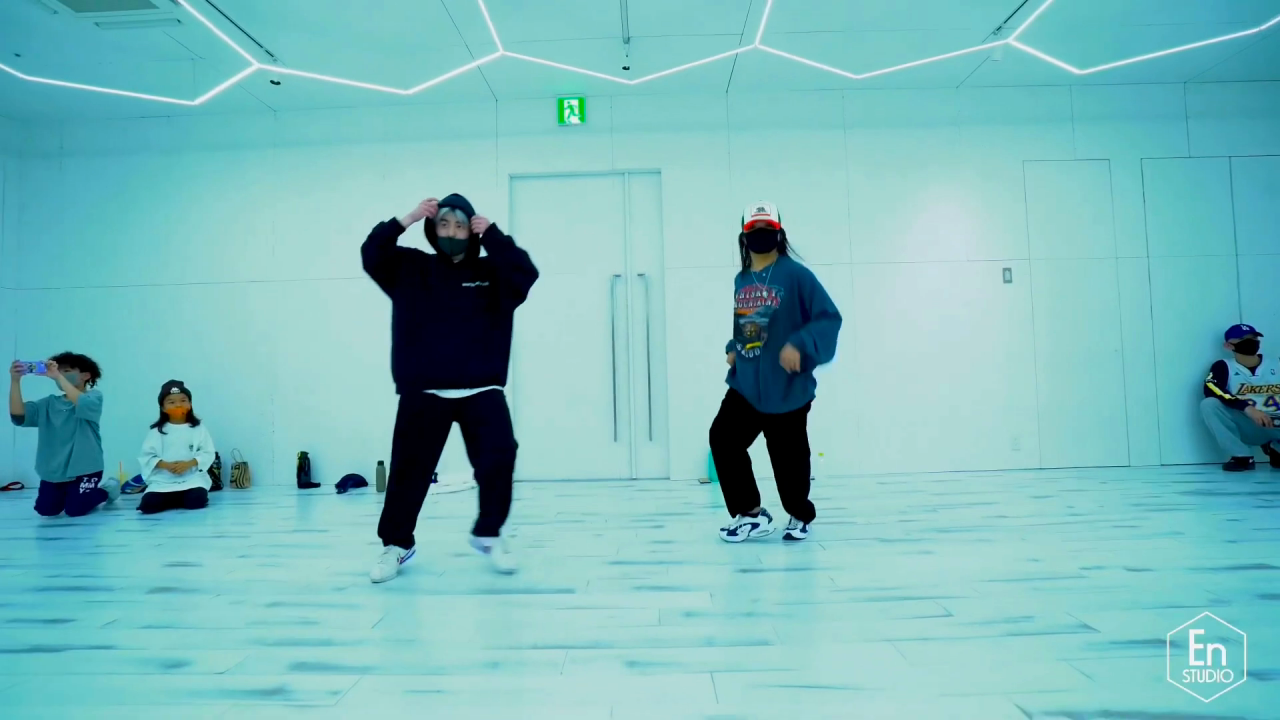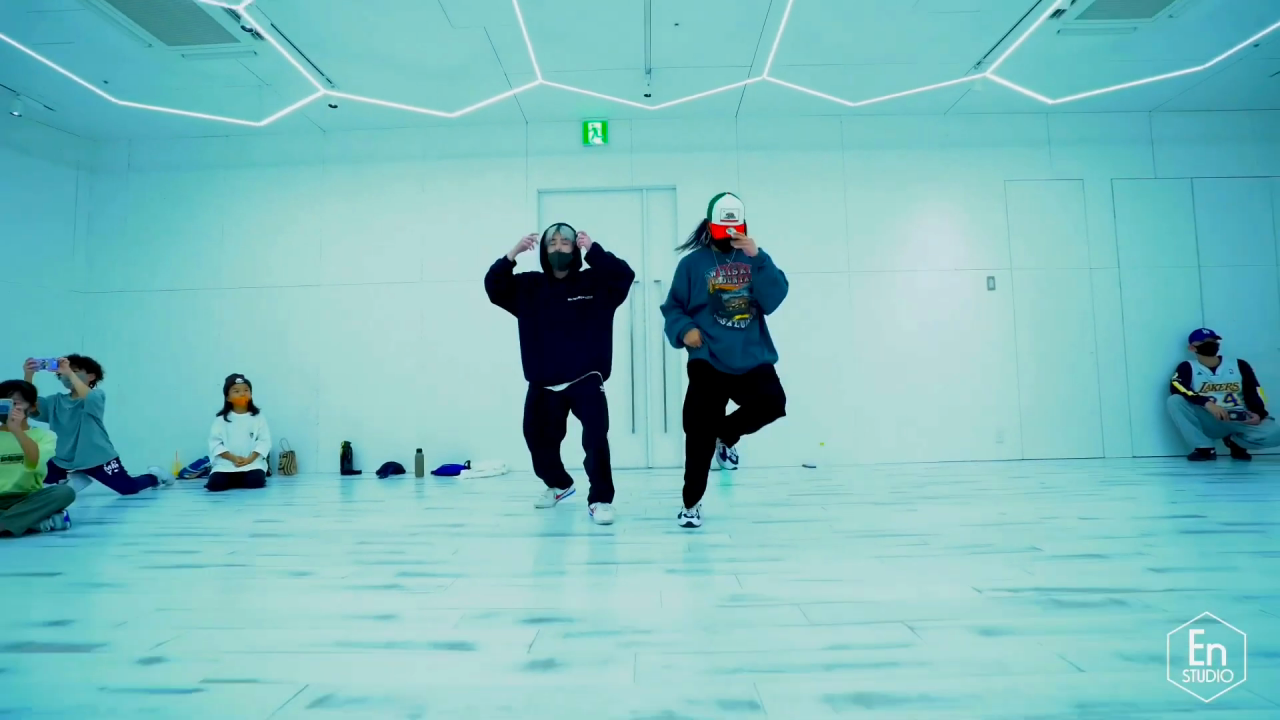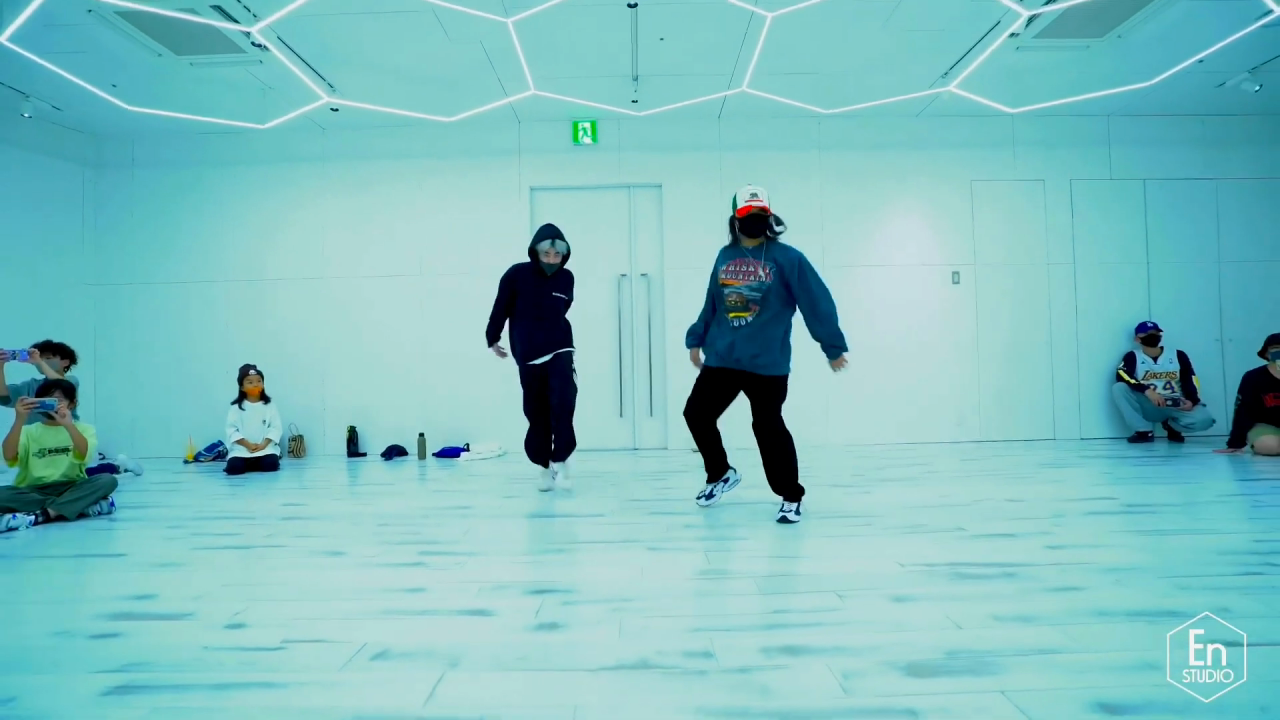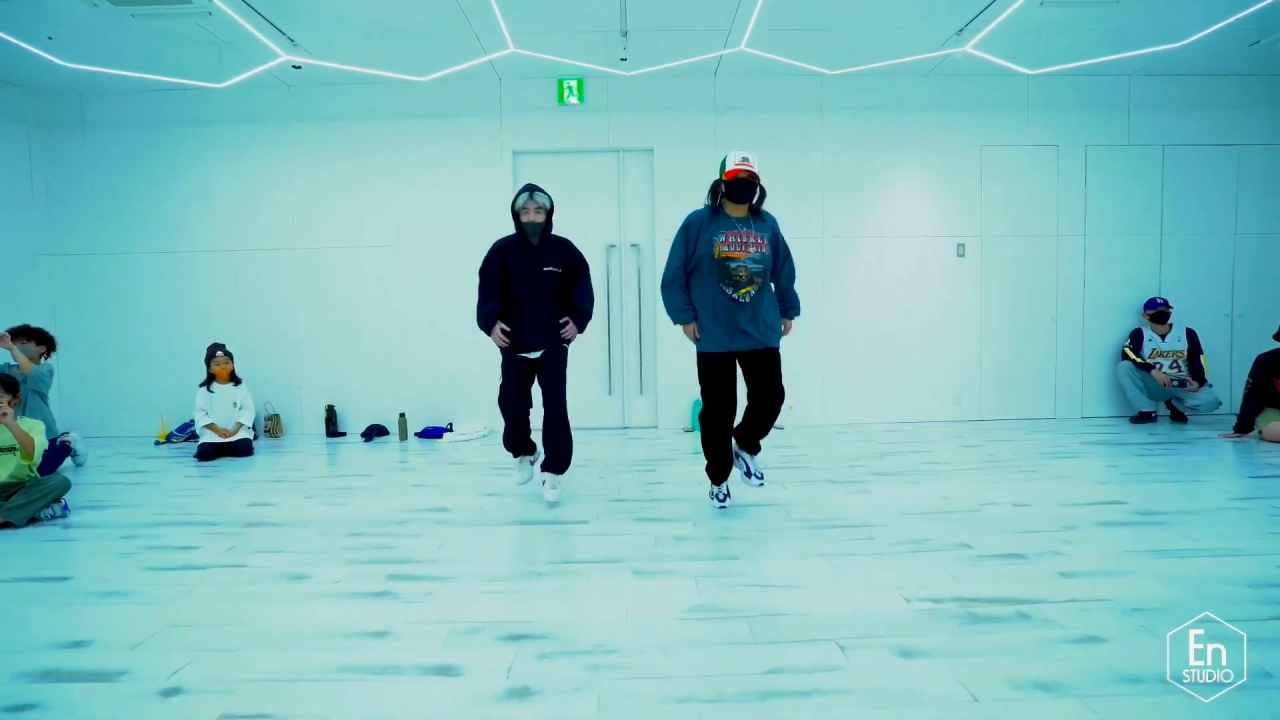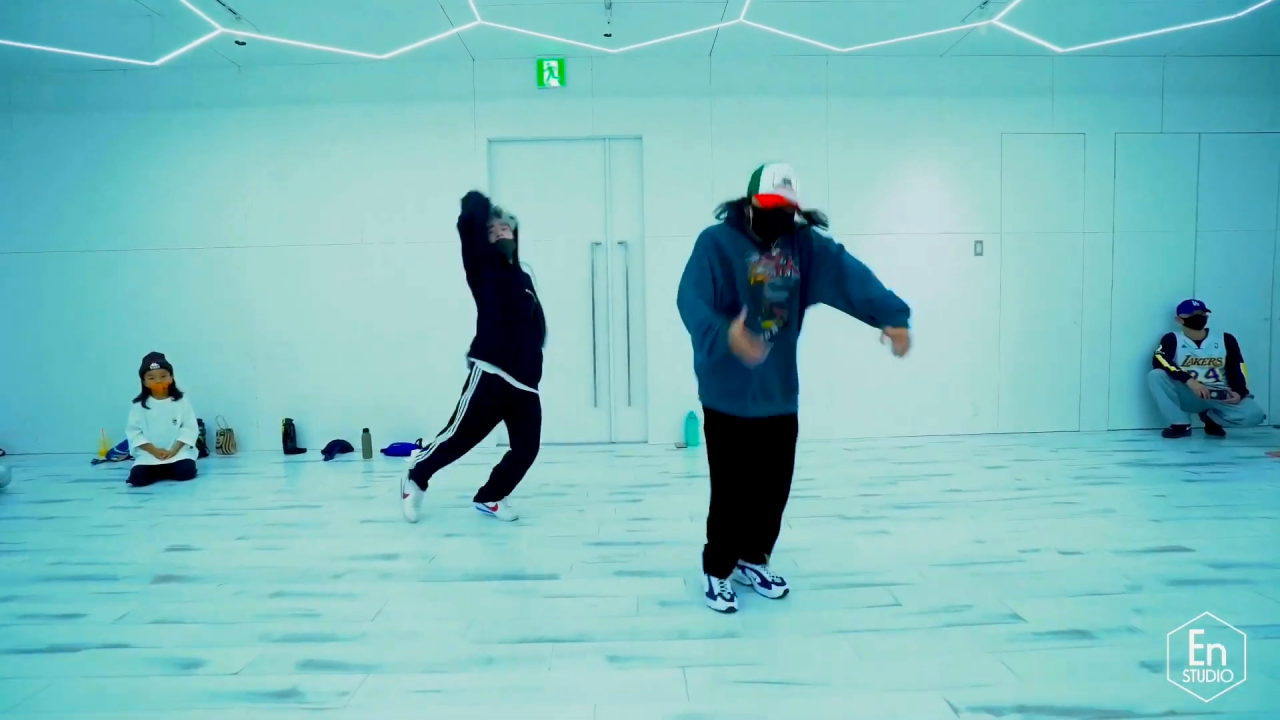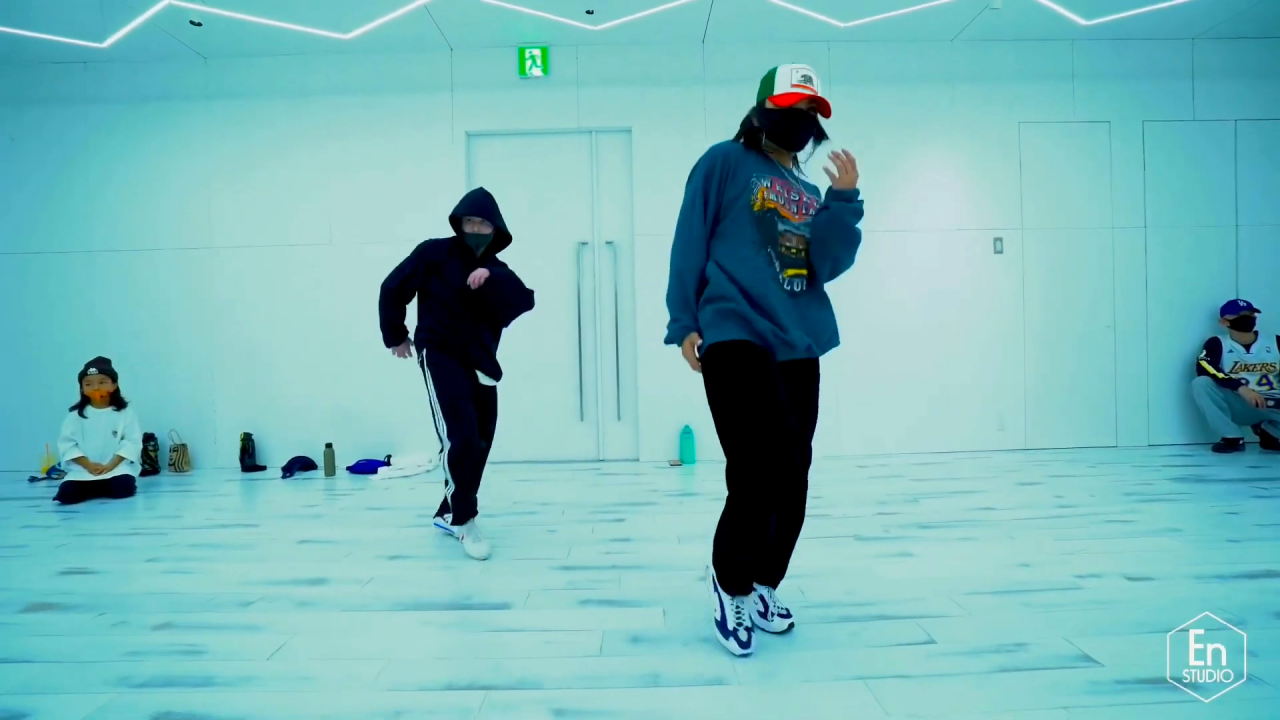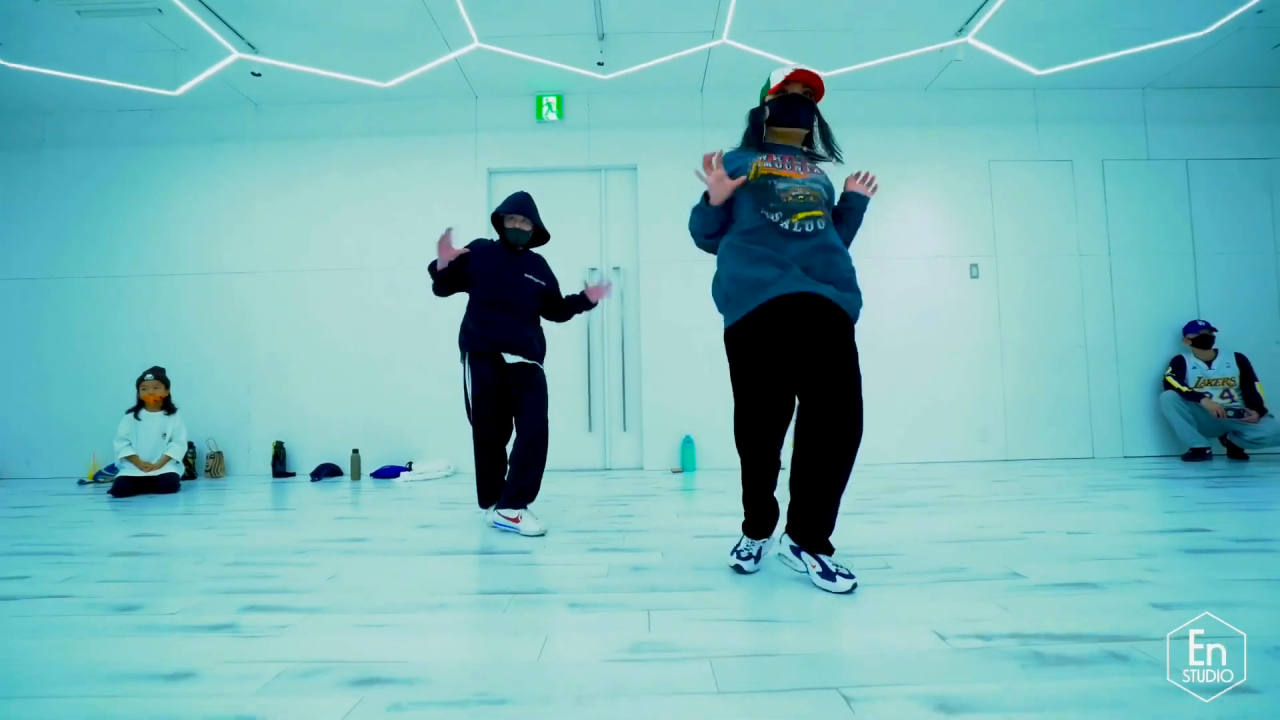
dt=0.7s
person 1, frame 1
left shoulder: (795, 274)
right shoulder: (741, 280)
left elbow: (827, 319)
left wrist: (801, 348)
right wrist: (733, 349)
left hip: (787, 389)
right hip: (745, 386)
left knee: (788, 459)
right knee: (722, 442)
left ankle: (801, 517)
right ankle: (751, 515)
person 1, frame 2
left shoulder: (753, 259)
right shoulder: (693, 262)
left elbow: (773, 294)
right elbow: (673, 309)
left wrist: (756, 256)
right wrist: (684, 330)
left hip: (753, 357)
right hip: (708, 360)
left knee: (771, 404)
right knee: (700, 432)
left ankle: (726, 435)
right ankle: (691, 504)
person 1, frame 3
left shoulder: (786, 257)
right shoulder: (726, 255)
left elbow: (816, 300)
left wrist: (833, 347)
right wrist: (697, 339)
left hip: (765, 360)
right hip: (721, 357)
left knee: (768, 426)
right knee: (696, 413)
right ankle: (720, 475)
person 1, frame 4
left shoulder: (768, 225)
right shoulder: (699, 223)
left elbow: (783, 268)
right elbow: (676, 271)
left wrist: (789, 309)
right wrist: (684, 315)
left hip: (761, 332)
right hip: (715, 335)
left knee: (770, 397)
right knee: (717, 407)
left ankle: (746, 443)
right ankle: (719, 478)
person 1, frame 5
left shoulder: (806, 242)
right shoulder: (717, 241)
left elbow: (849, 277)
right elbow: (693, 301)
left wrist: (892, 317)
right wrist: (723, 335)
left hip: (777, 393)
right hip: (730, 390)
left knee: (773, 486)
right knee: (735, 486)
left ankle: (750, 561)
right ankle: (718, 569)
person 1, frame 6
left shoulder: (809, 193)
right shoulder: (725, 163)
left elbow: (829, 264)
right elbow: (690, 245)
left wrist: (845, 198)
right wrist: (686, 323)
left hip: (801, 345)
right hip: (738, 338)
left knee: (791, 473)
right knee: (761, 467)
left ankle: (762, 582)
person 1, frame 7
left shoulder: (820, 172)
right shoulder: (741, 161)
left elbow: (837, 236)
right elbow: (710, 236)
left wrist: (853, 201)
right wrist: (715, 201)
left hip: (828, 308)
right hip: (759, 306)
left knee: (837, 426)
right knee: (759, 432)
left ankle: (807, 541)
right ankle: (757, 529)
person 2, frame 1
left shoulder: (492, 271)
right shoulder: (413, 268)
left elbow: (526, 276)
right elbow: (372, 255)
left wrist: (493, 235)
right wrist: (406, 220)
left hip: (482, 389)
right hip: (425, 391)
left knee: (499, 457)
right knee: (408, 471)
left ankle: (488, 534)
right ankle: (396, 544)
person 2, frame 2
left shoulder: (593, 282)
right shoulder: (530, 286)
left elbow: (625, 277)
right elbow: (494, 288)
left wrist: (593, 250)
right wrist: (511, 256)
left hip: (585, 379)
right hip: (543, 383)
left knee: (595, 436)
right knee: (540, 440)
left ankle: (600, 500)
right ankle: (558, 484)
person 2, frame 3
left shoulder: (566, 278)
right shoulder: (516, 275)
right elbow: (501, 309)
right wrist: (492, 338)
left hip: (559, 350)
right hip: (529, 355)
left knee: (564, 399)
right knee: (536, 412)
person 2, frame 4
left shoulder: (563, 249)
right shoulder: (503, 250)
left elbow: (581, 283)
right elbow: (487, 289)
left wrist: (579, 318)
right wrist: (490, 322)
left hip: (553, 341)
right hip: (515, 343)
left knee: (555, 405)
right knee: (512, 402)
left ankle: (552, 471)
right ankle: (523, 452)
person 2, frame 5
left shoulder: (522, 279)
right shoulder: (484, 264)
right elbow: (469, 219)
left wrist: (529, 356)
right wrist: (477, 208)
left hip: (524, 377)
right hip: (491, 369)
left knee: (526, 449)
right knee: (460, 435)
left ankle: (491, 497)
right ankle: (416, 481)
person 2, frame 6
left shoulder: (496, 270)
right shoulder: (434, 254)
left elbow: (525, 300)
right elbow: (393, 290)
left wrist: (492, 279)
right wrist: (395, 335)
left hip: (481, 364)
right hip: (440, 356)
left knee: (478, 445)
right knee: (461, 434)
left ankle: (450, 512)
right ankle: (465, 520)
person 2, frame 7
left shoulder: (538, 265)
right shoulder: (481, 252)
left elbow: (556, 309)
right elbow: (446, 287)
left wrist: (585, 299)
right wrist: (443, 266)
left hip: (526, 360)
right hip: (484, 358)
left knee: (533, 430)
right knee: (489, 434)
left ankle: (511, 507)
right ankle: (493, 503)
